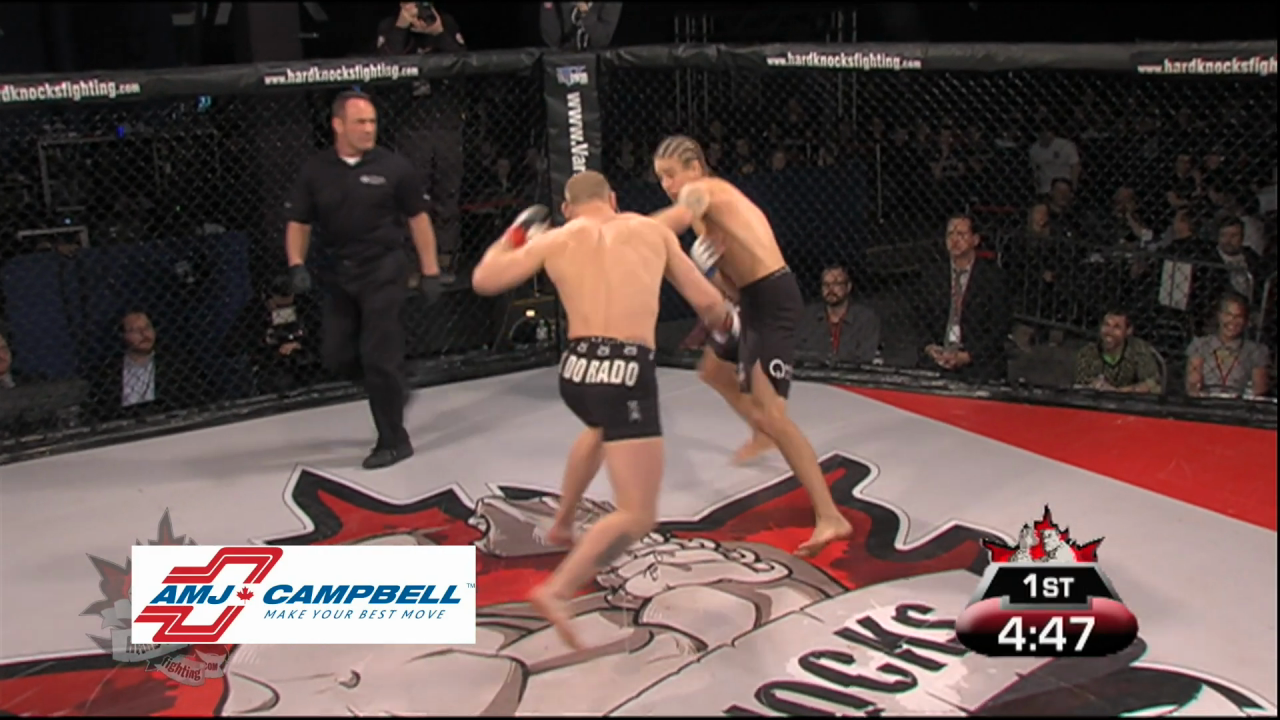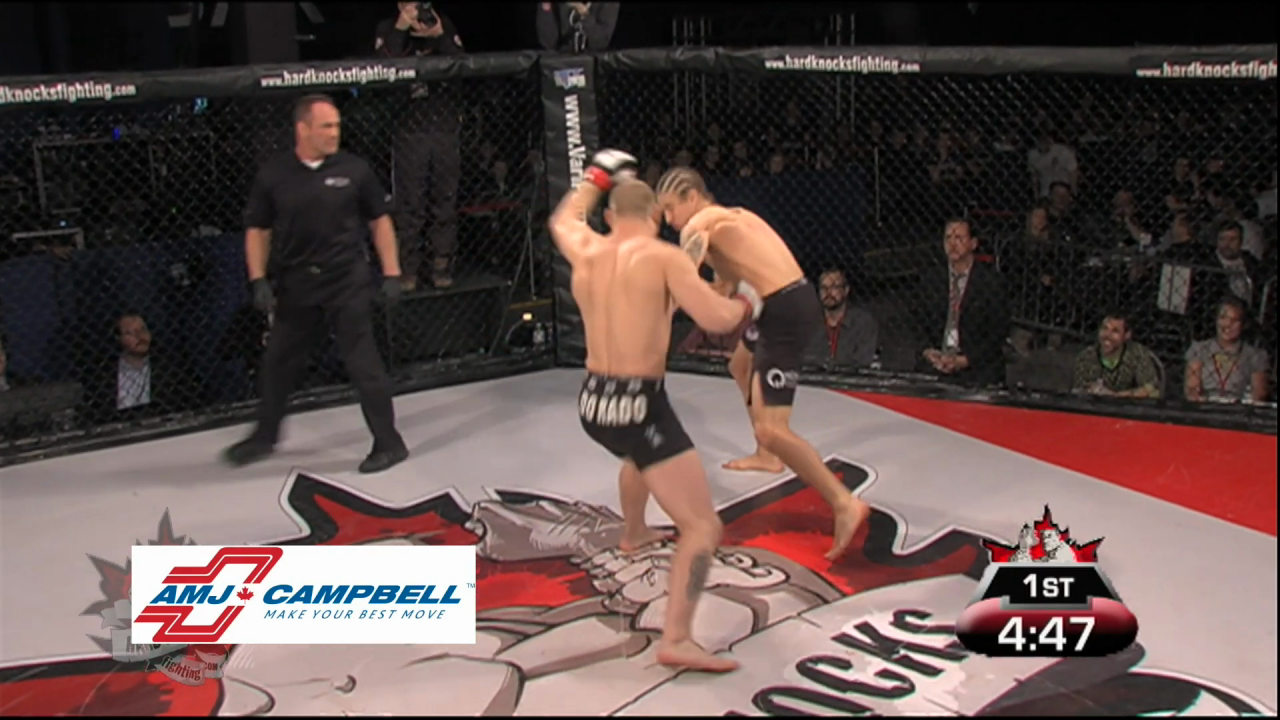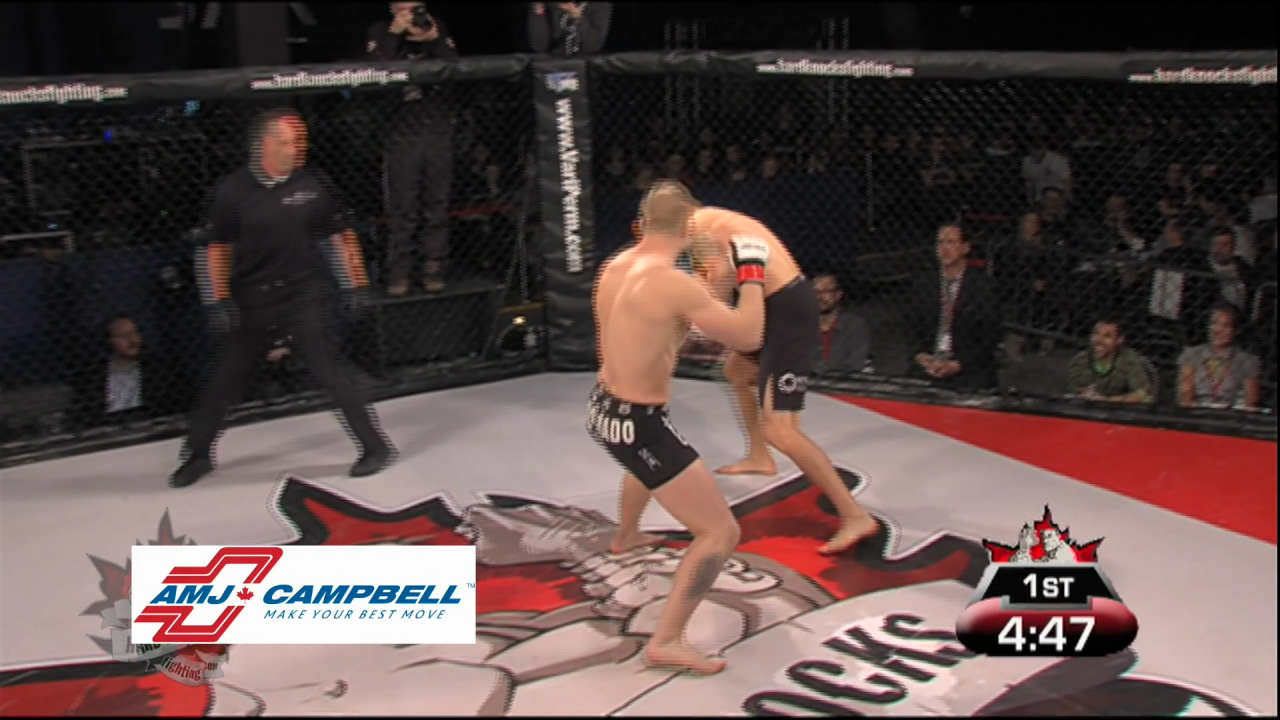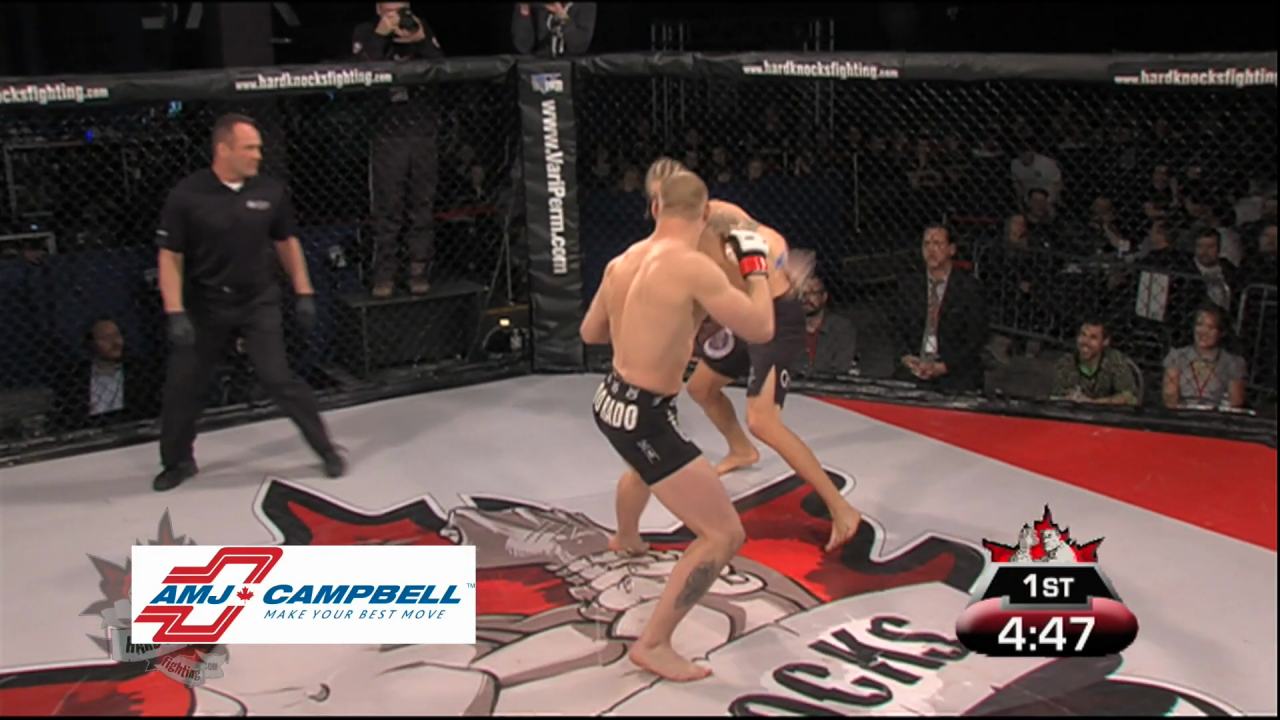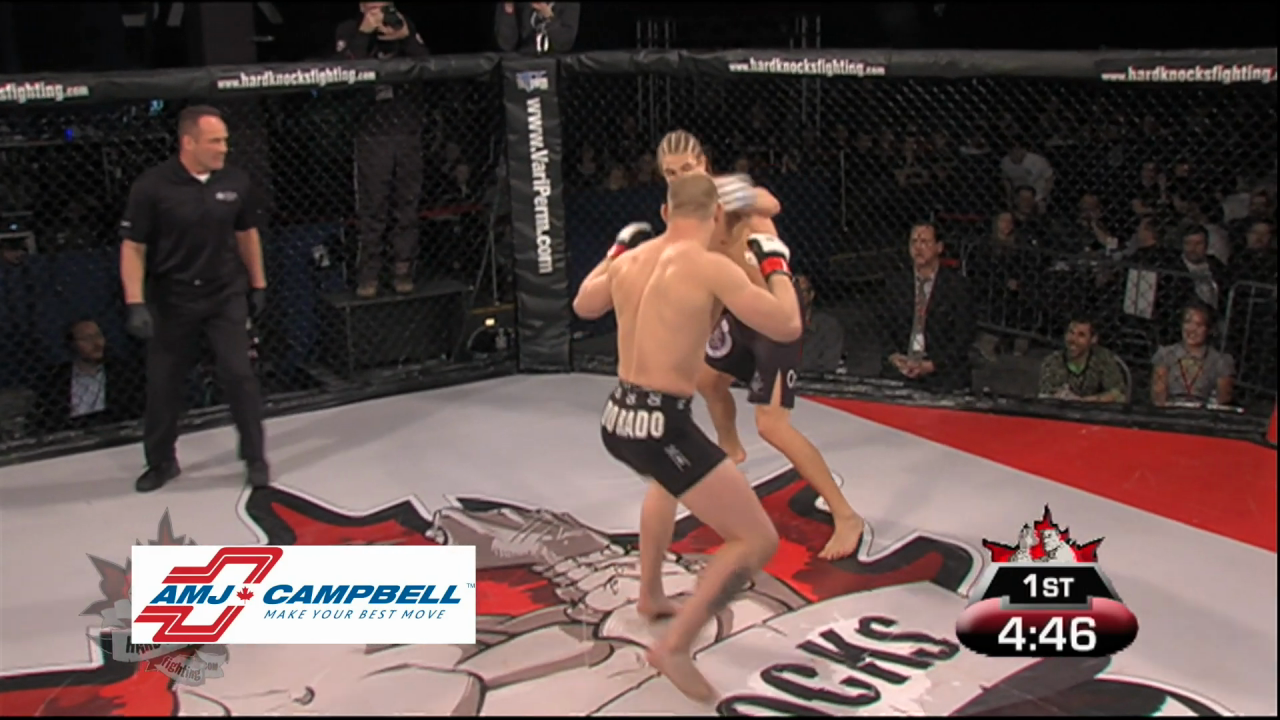
dt=0.4s
person 1, frame 1
left shoulder: (553, 240)
right shoulder: (652, 229)
left elbow: (483, 280)
right elbow: (704, 299)
left wrist: (518, 232)
right wrist: (727, 318)
left hip: (575, 371)
right hip: (628, 374)
left knee: (600, 428)
right knee: (636, 517)
left ankle: (563, 521)
right ankle: (557, 591)
person 1, frame 2
left shoulder: (585, 251)
right shoulder: (661, 256)
left elbow: (561, 219)
right elbow: (717, 319)
left wrist: (597, 174)
right wrist: (744, 304)
left hip: (591, 401)
right hip: (639, 405)
left knee: (636, 452)
right knee: (703, 528)
left ankle: (634, 531)
right ankle: (677, 639)
person 1, frame 3
left shoulder: (613, 268)
right shoulder: (674, 283)
right elbow: (748, 337)
right wrist: (752, 272)
left hip: (603, 410)
right hip: (638, 425)
left knee: (645, 461)
right knee: (721, 533)
left ankle: (626, 535)
right ankle: (666, 640)
person 1, frame 4
left shoulder: (622, 262)
right shoulder: (693, 267)
left elbow: (590, 333)
right elbow: (760, 329)
right wrist: (755, 263)
left hip: (612, 401)
right hip: (645, 417)
left knee: (644, 465)
right knee: (724, 535)
left ankle: (625, 539)
right ankle: (652, 645)
person 1, frame 5
left shoulder: (627, 262)
right shoulder: (709, 267)
left elbow: (583, 305)
right elbow: (788, 327)
right wrist: (776, 263)
left hip: (618, 418)
right hip: (663, 424)
left knee: (666, 485)
right knee: (757, 539)
left ankle: (650, 595)
right ankle: (676, 643)
person 2, frame 1
left shoulder: (699, 191)
right shoulder: (717, 195)
left elbow: (669, 225)
right elbow: (731, 274)
right wrist: (703, 262)
left hip: (771, 303)
right hip: (755, 300)
left knee: (769, 412)
right knee: (714, 372)
left ankle: (829, 517)
right ankle: (761, 437)
person 2, frame 2
left shoulder: (698, 225)
right shoulder: (733, 216)
left hip: (785, 314)
right hip: (792, 303)
left knee: (769, 429)
right knee: (743, 367)
left ankle: (845, 504)
right ankle: (764, 456)
person 2, frame 3
left shoulder: (698, 227)
right shoulder: (719, 221)
left elbow: (715, 273)
left hip: (787, 311)
right hip: (782, 304)
left knee: (779, 430)
right knee: (735, 372)
left ankle: (855, 516)
right ankle: (758, 457)
person 2, frame 4
left shoulder: (717, 215)
left elbow: (765, 239)
left wrist: (780, 262)
left hip: (778, 319)
left knee: (762, 421)
right knee: (700, 387)
left ankle: (840, 509)
right ankle: (741, 451)
person 2, frame 5
left shoulder: (727, 191)
left elbow: (769, 206)
left wrist: (750, 199)
right hip: (738, 310)
left knee: (772, 426)
right knee: (708, 382)
left ankle: (846, 518)
right ankle: (730, 449)
person 3, frame 1
left shoulder: (394, 166)
right shoulder: (314, 170)
left elbow: (418, 219)
right elbow: (298, 223)
left wrist: (430, 272)
right wrist: (297, 266)
left hip: (383, 272)
right hip: (340, 274)
left knee: (378, 356)
right knee: (335, 354)
left ankle: (394, 441)
right ankle: (392, 393)
person 3, frame 2
left shoulder: (356, 170)
right shoulder: (273, 175)
left elbow: (380, 222)
right elbow: (258, 231)
left wrist: (391, 274)
right wrist: (259, 280)
left hip: (348, 281)
right hip: (295, 284)
left knee: (363, 365)
right knee: (278, 364)
left ankle: (389, 444)
right ankle: (264, 436)
person 3, frame 3
left shoulder: (313, 186)
right shoulder: (232, 190)
left elbow: (339, 237)
right elbow: (217, 248)
left wrist: (355, 285)
right wrist: (220, 299)
left hip: (303, 297)
right hip: (251, 300)
left knee: (329, 373)
right knee: (225, 380)
left ankle: (375, 447)
right ankle: (197, 456)
person 3, frame 4
left shoulder: (272, 191)
right shoulder: (186, 195)
left elbow: (287, 243)
right elbow: (170, 257)
left wrist: (304, 293)
right wrist: (175, 312)
left hip: (259, 300)
right hip: (205, 304)
left knee: (278, 377)
right knee: (183, 384)
left ankle: (325, 448)
right ankle: (177, 460)
person 3, frame 5
left shoulder: (236, 182)
right shoulder: (152, 185)
left elbow: (248, 234)
right elbow: (133, 247)
left wrist: (258, 284)
right wrist: (136, 303)
left hip: (226, 293)
right hip: (172, 298)
left knee: (238, 373)
right knee: (163, 382)
left ankle: (253, 456)
right ankle: (161, 462)
person 4, frame 1
left shoulder: (446, 23)
right shoulder: (390, 27)
left wrist: (440, 34)
right wrist: (400, 27)
left hip: (448, 124)
right hip: (412, 127)
left knee: (448, 199)
left ankle: (446, 260)
person 4, frame 2
left shoulder: (444, 24)
right shoulder: (387, 29)
left wrist: (439, 36)
right wrist: (400, 29)
left hip: (445, 125)
right hip: (409, 129)
left knee: (445, 201)
right knee: (410, 204)
left ankle: (442, 265)
right ankle: (408, 268)
person 4, frame 3
left shoulder: (436, 27)
right shoulder: (380, 32)
left wrist: (434, 40)
right wrist: (393, 34)
left hip: (438, 129)
right hip: (402, 132)
left knee: (437, 204)
right knee: (402, 207)
left ankle: (434, 269)
right ankle: (399, 273)
person 4, frame 4
left shoulder: (421, 28)
right shoulder: (365, 33)
left wrist: (421, 41)
right wrist: (380, 35)
left hip: (423, 130)
right hip: (387, 133)
left knee: (423, 206)
right knee: (387, 208)
left ankle: (419, 271)
right ankle: (384, 275)
person 4, frame 5
left shoulder: (405, 25)
right shoulder: (349, 31)
left wrist: (406, 39)
right wrist: (364, 32)
left hip: (407, 127)
right hip: (372, 131)
left knee: (407, 204)
right knee: (372, 206)
left ankle: (403, 270)
right ankle: (368, 274)
